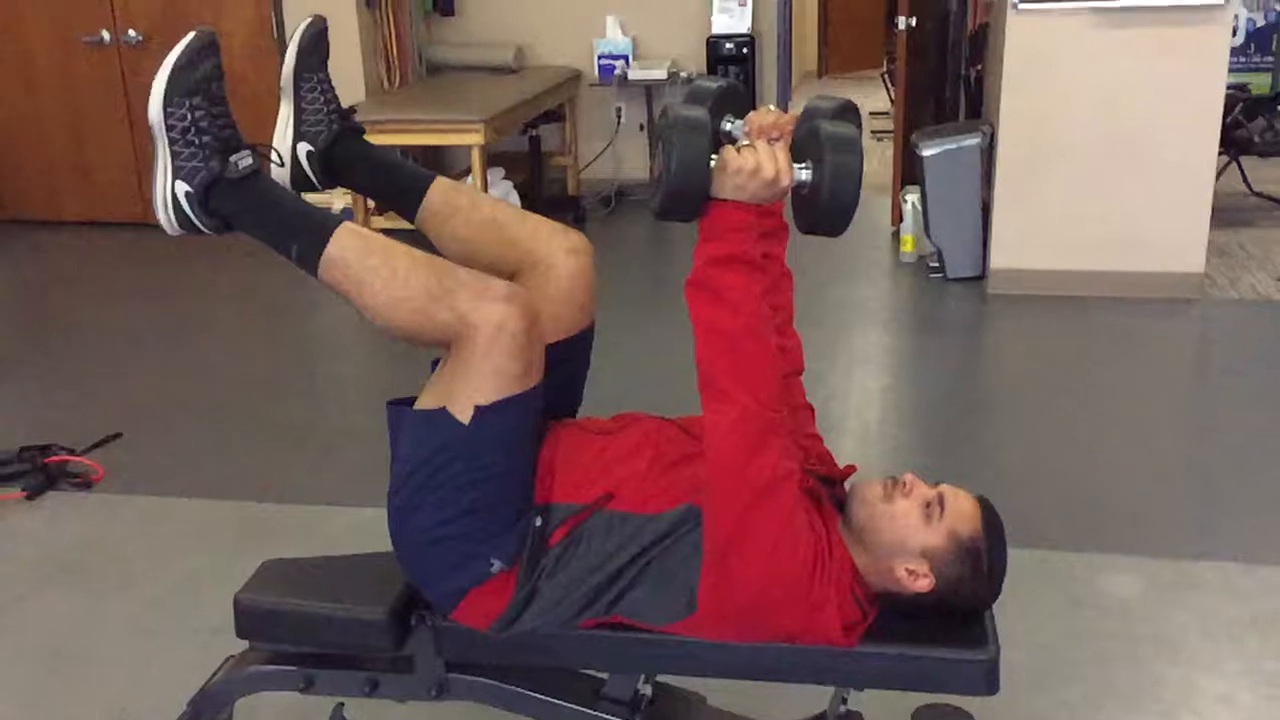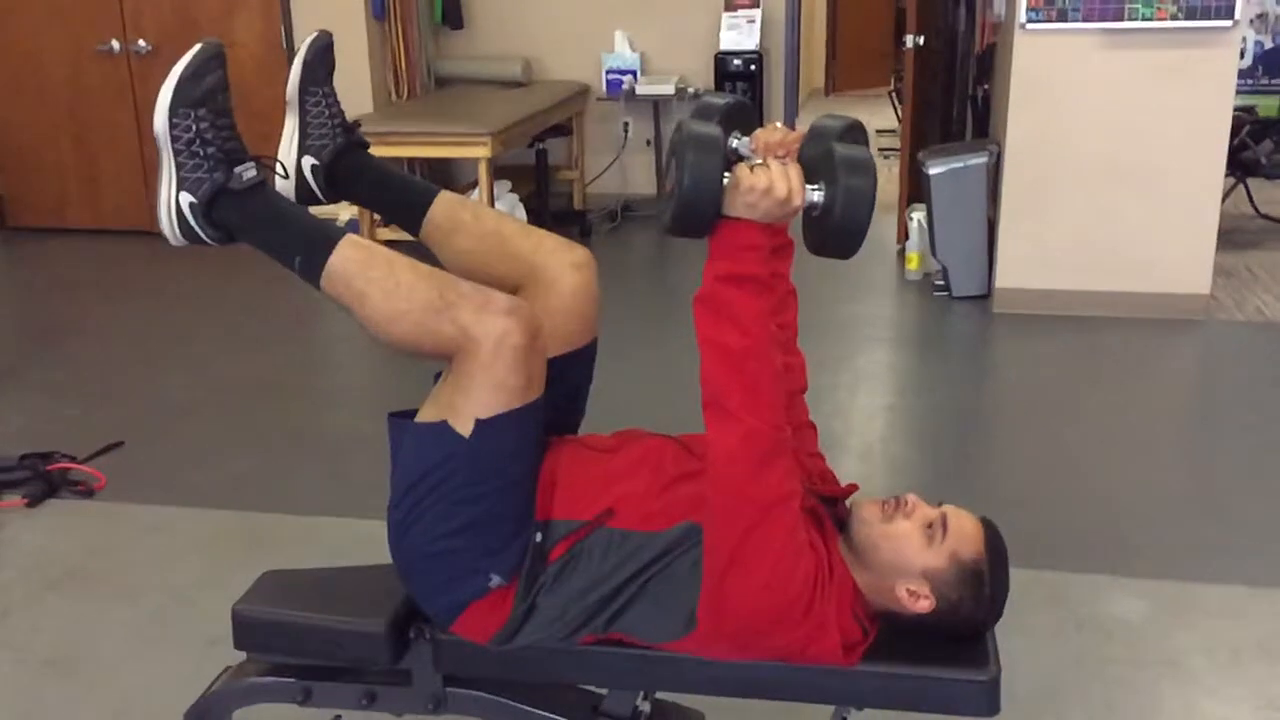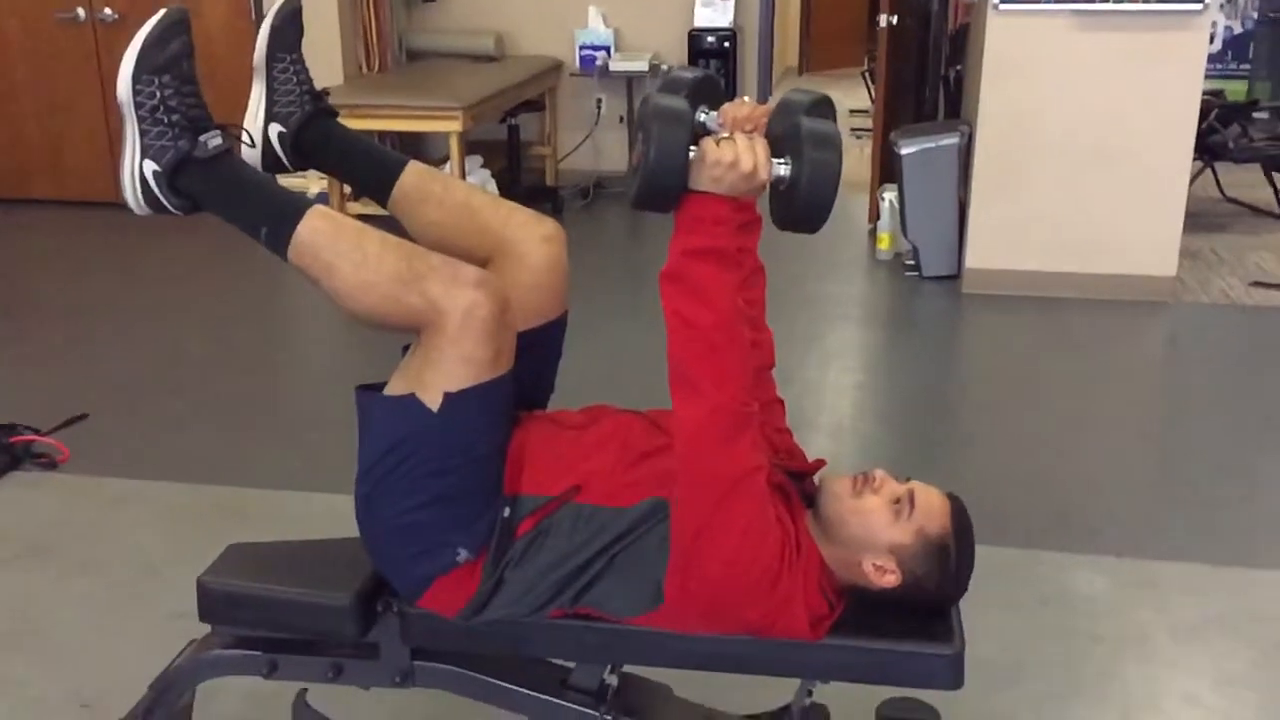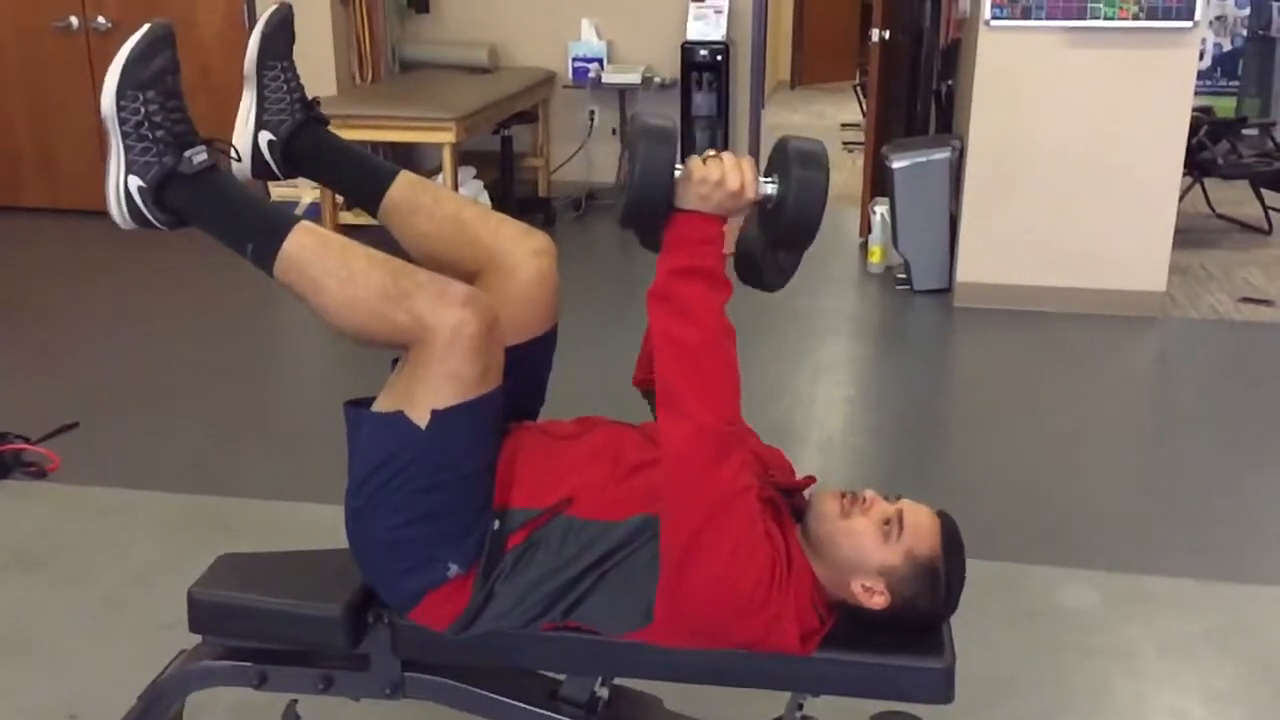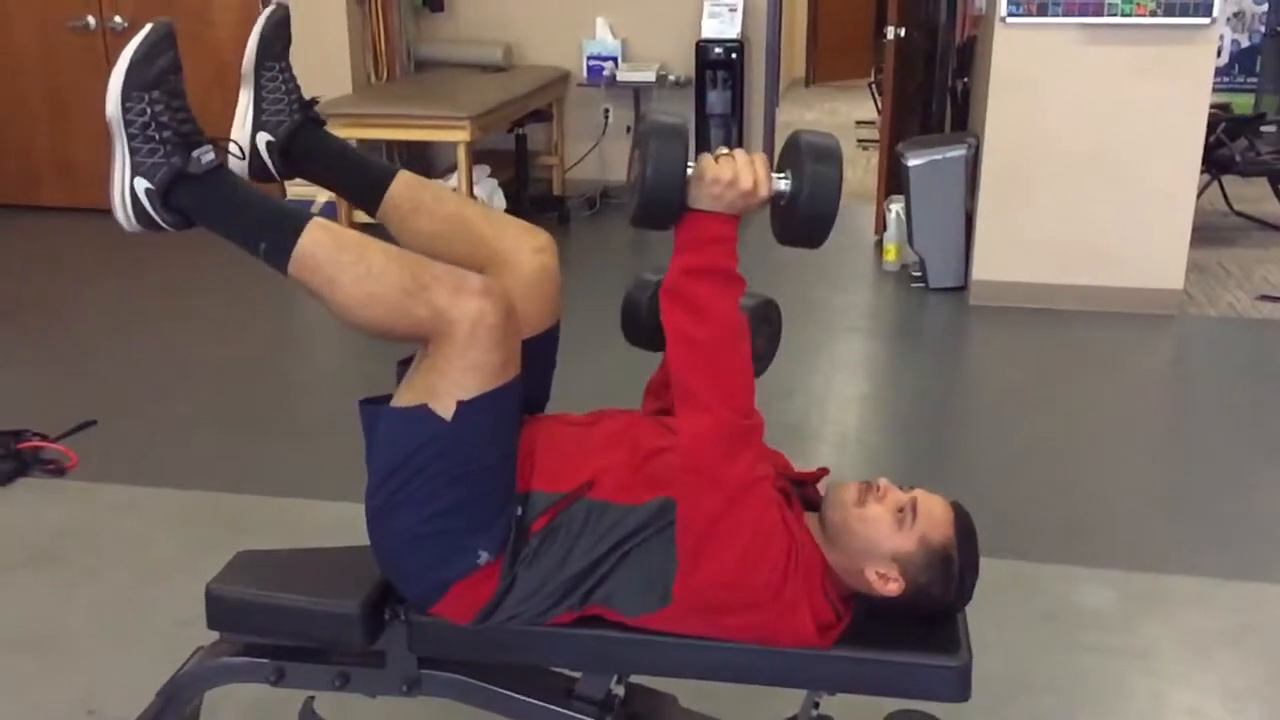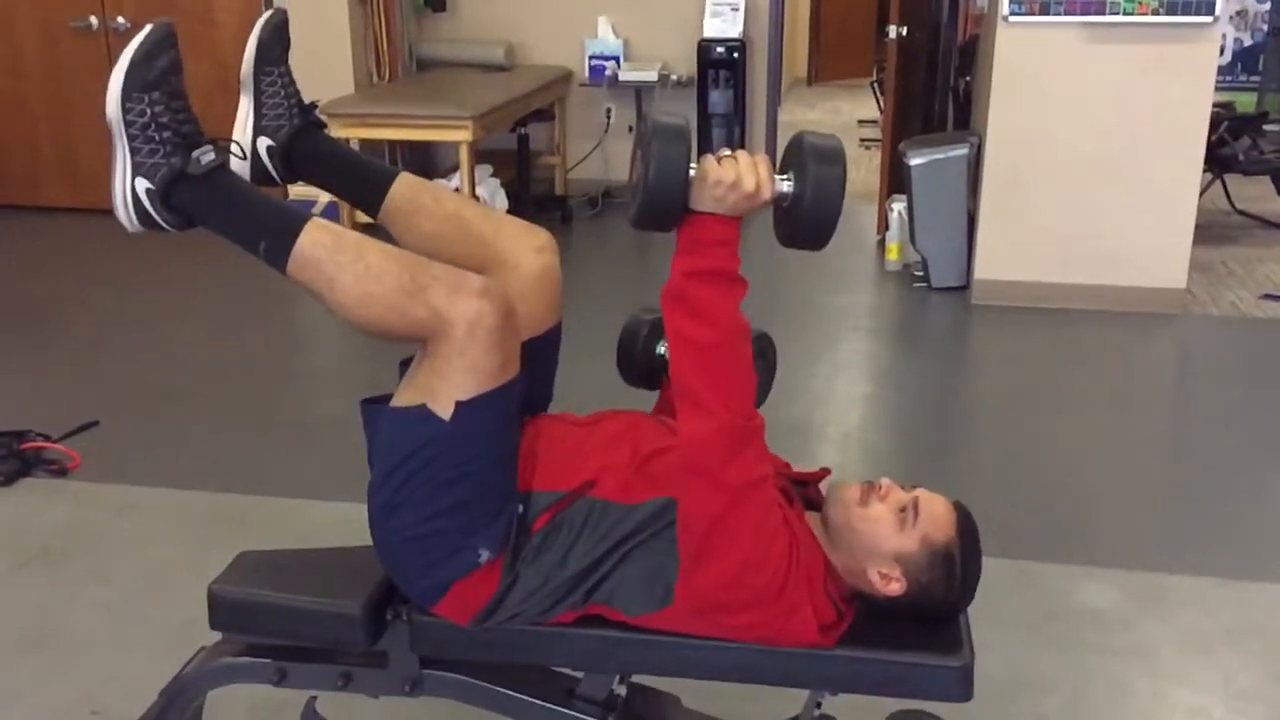
dt=0.5s
person 1, frame 1
left shoulder: (794, 584)
right shoulder: (815, 490)
left elbow: (744, 406)
right elbow: (770, 375)
left wrist: (736, 213)
right wrist: (761, 211)
left hip: (487, 560)
right hip: (539, 475)
left knee: (496, 313)
right knee: (560, 259)
left ankle: (222, 187)
right ankle: (329, 151)
person 1, frame 2
left shoulder: (792, 603)
right shoulder: (816, 507)
left elbow: (747, 426)
right elbow: (773, 394)
left wrist: (747, 231)
right wrist: (767, 226)
left hip: (486, 575)
right hip: (534, 492)
left knee: (499, 324)
right knee: (563, 273)
left ankle: (226, 199)
right ankle: (332, 165)
person 1, frame 3
left shoulder: (761, 577)
right shoulder: (787, 487)
left elbow: (715, 403)
right elbow: (740, 369)
left wrist: (713, 206)
right wrist: (735, 203)
left hip: (454, 548)
right hip: (504, 467)
left knee: (468, 298)
right knee: (534, 246)
left ankle: (189, 168)
right ankle: (299, 132)
person 1, frame 4
left shoulder: (750, 594)
right shoulder: (767, 495)
left elbow: (698, 427)
right elbow: (697, 420)
left wrist: (697, 228)
right wrist: (703, 255)
left hip: (445, 561)
right hip: (491, 479)
left knee: (452, 316)
right knee: (525, 260)
left ankle: (176, 181)
right ankle: (290, 141)
person 1, frame 5
left shoulder: (767, 578)
right shoulder: (778, 501)
left elbow: (716, 424)
right elbow: (677, 428)
left wrist: (710, 227)
right wrist: (692, 343)
left hip: (463, 553)
right hip: (506, 476)
left knee: (475, 309)
right knee: (524, 257)
left ankle: (183, 185)
right ankle: (287, 140)
person 1, frame 6
left shoulder: (769, 582)
right shoulder: (782, 504)
left elbow: (719, 426)
right elbow: (698, 432)
left wrist: (712, 226)
left hip: (464, 553)
right hip: (506, 475)
left knee: (472, 306)
right knee: (528, 256)
left ankle: (183, 182)
right ankle: (286, 143)
